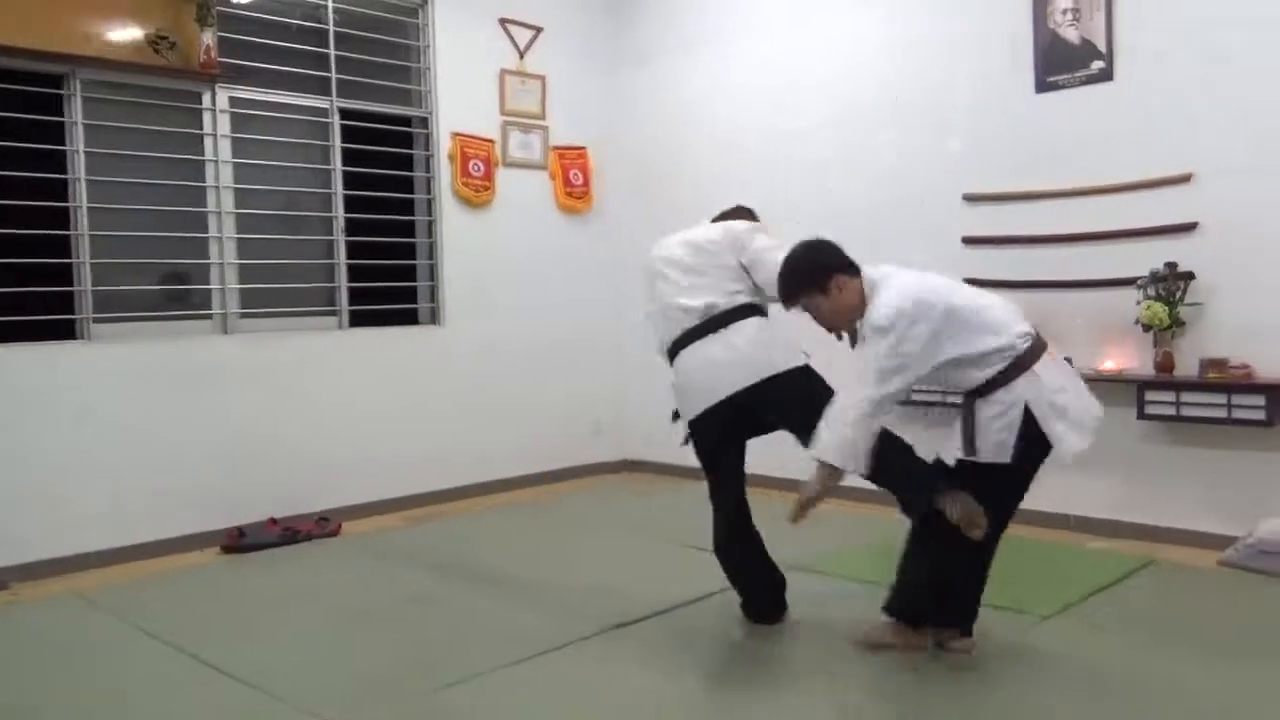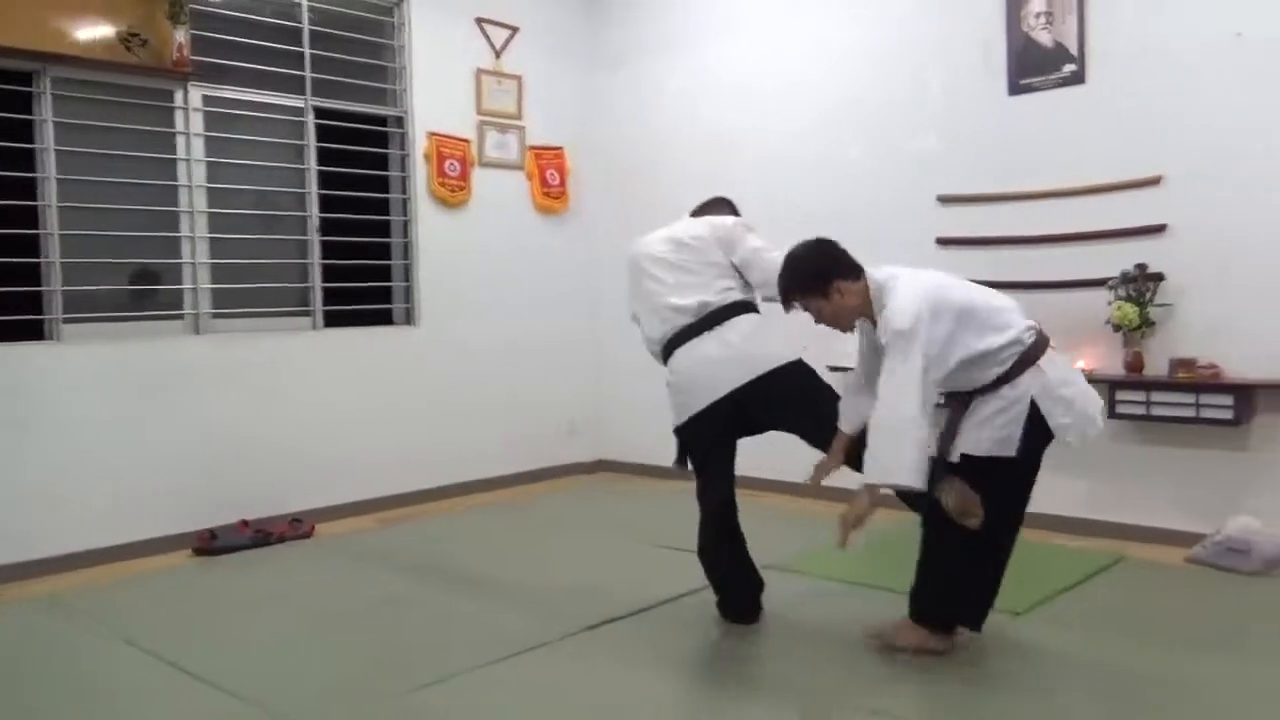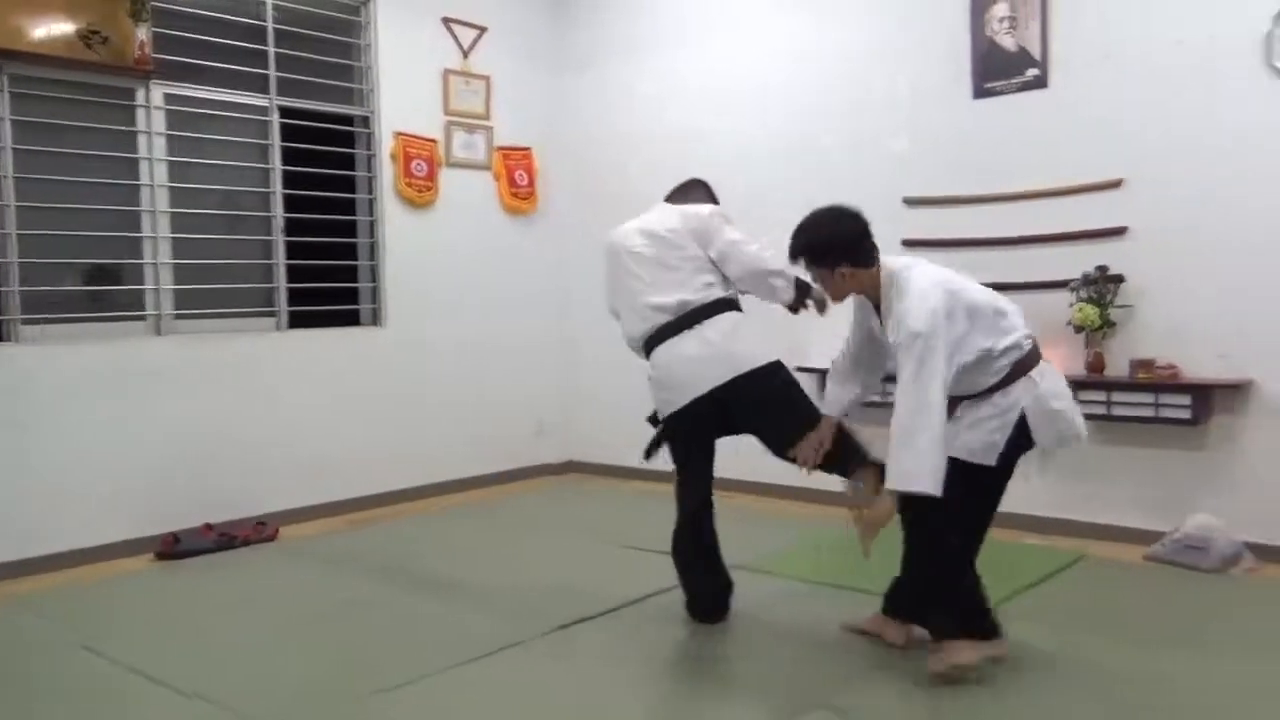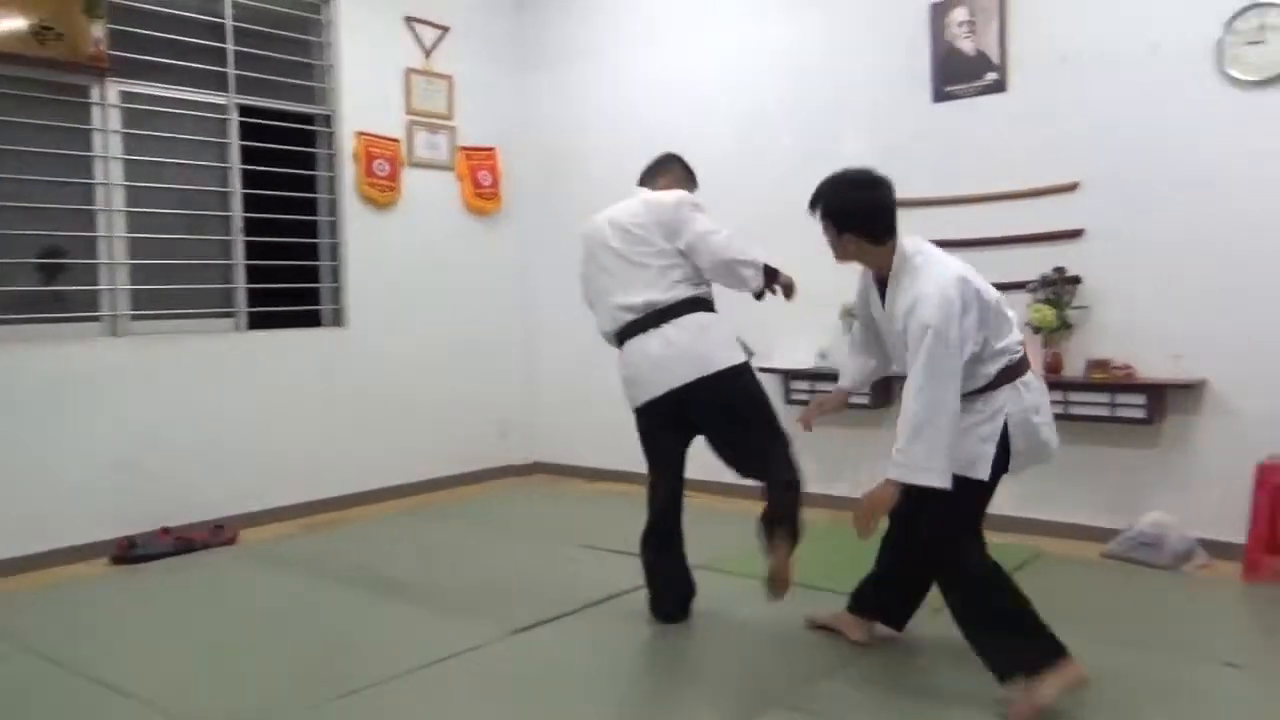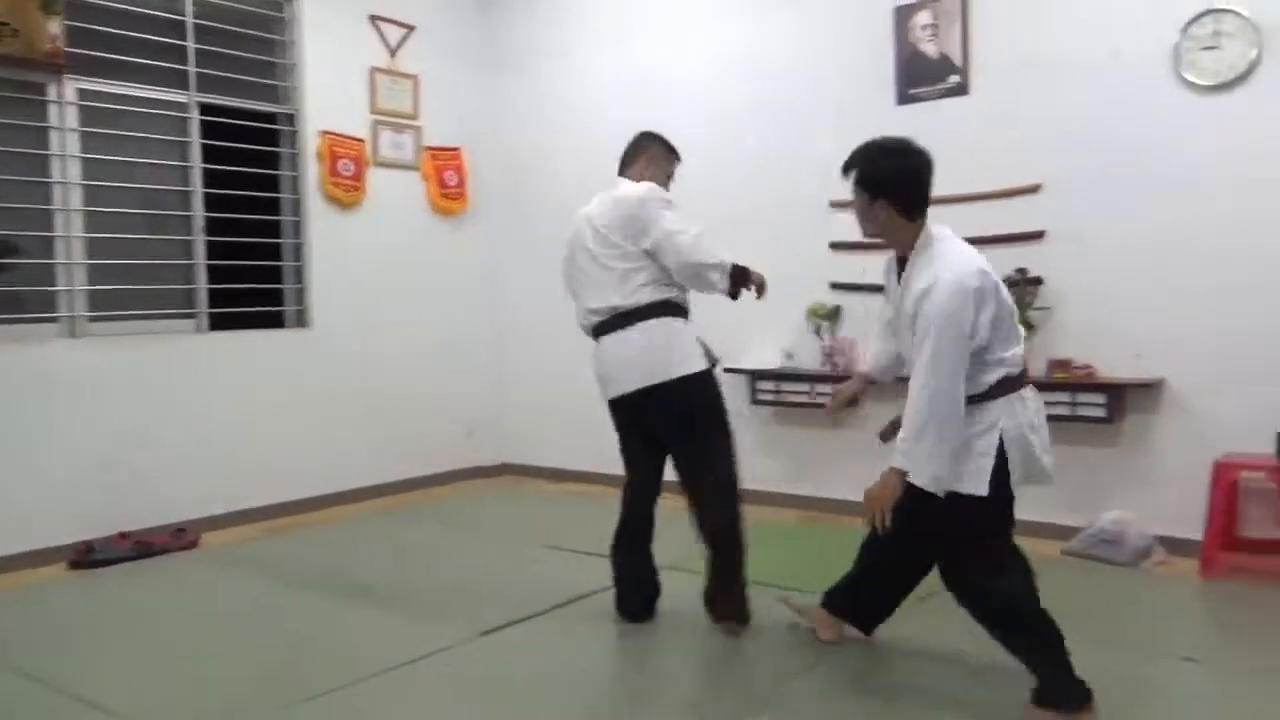
dt=0.1s
person 1, frame 1
left shoulder: (893, 310)
right shoulder: (880, 294)
left elbow: (867, 397)
right elbow: (875, 390)
left wrist: (826, 470)
right wrist: (844, 456)
left hip: (1023, 400)
right hip: (1001, 393)
left ankle: (915, 620)
right ankle: (943, 622)
person 1, frame 2
left shoulder: (909, 313)
right shoulder: (880, 296)
left elbow: (901, 406)
right elbow: (869, 378)
right wrist: (841, 441)
left hip: (1027, 394)
right hip: (998, 389)
left ankle: (936, 622)
right ankle: (941, 620)
person 1, frame 3
left shoulder: (922, 307)
right shoulder: (875, 290)
left elbow: (918, 403)
right elbow: (860, 358)
left wrist: (894, 491)
right wrist: (827, 422)
left hip: (1012, 402)
right hip: (977, 397)
left knee: (939, 514)
right knee: (930, 508)
left ankle: (974, 633)
right ankle: (905, 613)
person 1, frame 4
left shoulder: (933, 293)
right shoulder: (881, 270)
left elbow: (929, 395)
right elbow: (873, 337)
left wrist: (894, 481)
right wrist: (841, 390)
left hip: (996, 408)
right hip: (965, 398)
left knee: (943, 530)
right knee: (926, 517)
left ankle: (1043, 663)
right ankle: (869, 611)
person 1, frame 5
left shoulder: (948, 279)
right shoulder: (907, 255)
left elbow: (936, 389)
right elbow: (902, 330)
left wrist: (900, 474)
right wrist: (866, 376)
left hip: (989, 421)
right hip: (962, 414)
left knee: (973, 558)
right knee: (909, 524)
right ankle: (845, 612)
person 2, frame 1
left shoulder: (660, 253)
right shoulder: (741, 232)
right elbow: (782, 276)
left hip: (696, 376)
right hip: (753, 355)
left knee: (727, 502)
left ankle: (762, 600)
right ankle: (938, 498)
person 2, frame 2
left shoulder: (641, 253)
right shoulder: (727, 227)
right elbow: (778, 275)
left hip: (690, 374)
right hip: (749, 352)
left knee: (715, 501)
right knee: (842, 427)
left ankle: (738, 600)
person 2, frame 3
left shoulder: (616, 243)
right shoulder: (702, 219)
left elbow: (630, 321)
right elbow: (756, 267)
right wrist: (805, 292)
left hip: (672, 371)
right hip: (727, 350)
left knee: (694, 495)
right knee: (811, 434)
left ankle: (707, 599)
person 2, frame 4
left shoulder: (596, 230)
right shoulder: (674, 204)
left elbow: (604, 307)
right elbow: (724, 256)
right wrist: (771, 275)
left hip: (642, 361)
right hip: (700, 349)
left knee: (665, 489)
right knee: (767, 452)
left ankle: (670, 599)
right ankle: (780, 531)
person 2, frame 5
left shoulder: (585, 219)
right shoulder: (646, 199)
right elbow: (691, 255)
right wrist: (741, 275)
left hip: (618, 356)
right hip: (662, 350)
left knee: (640, 484)
right knee: (710, 473)
left ankle: (634, 598)
right ankle: (727, 601)
